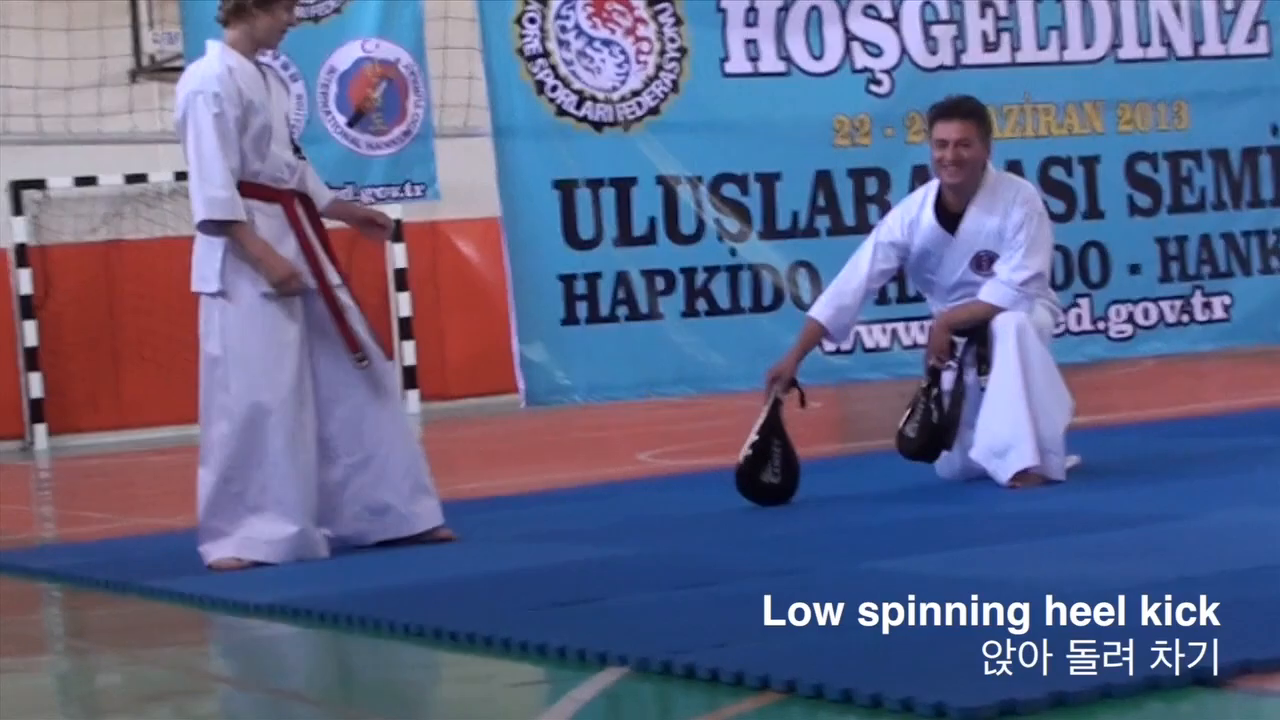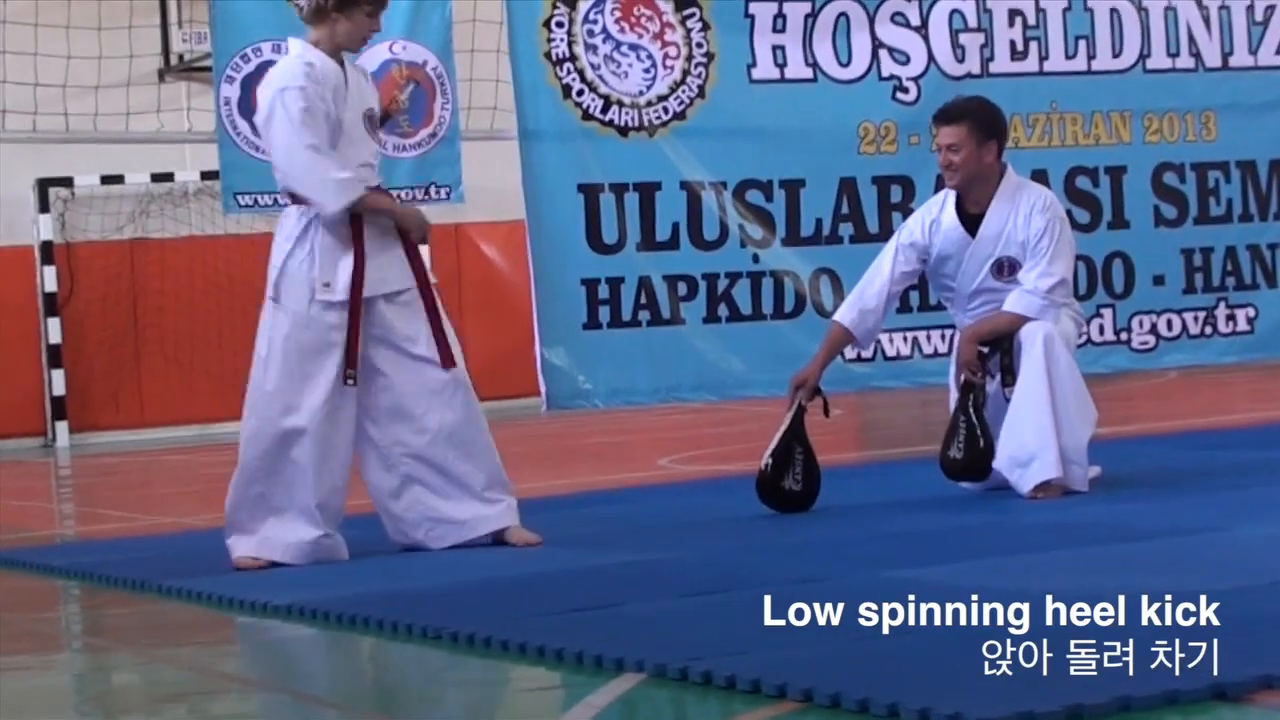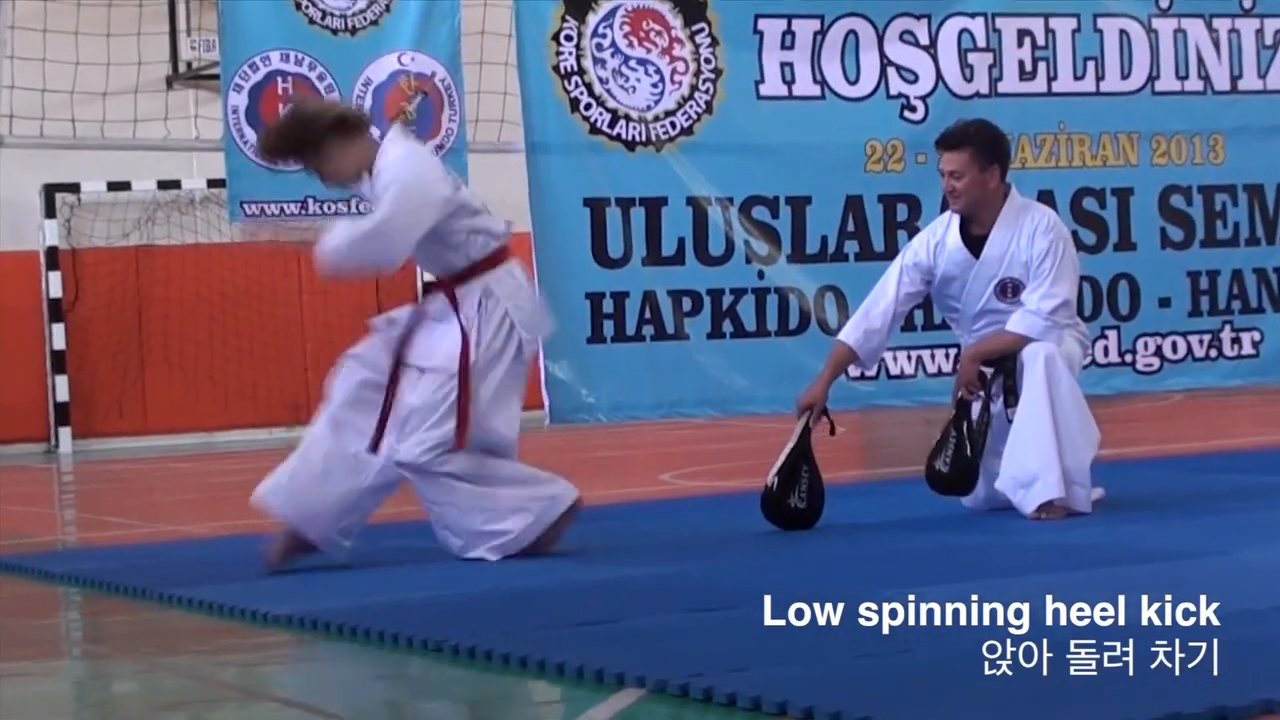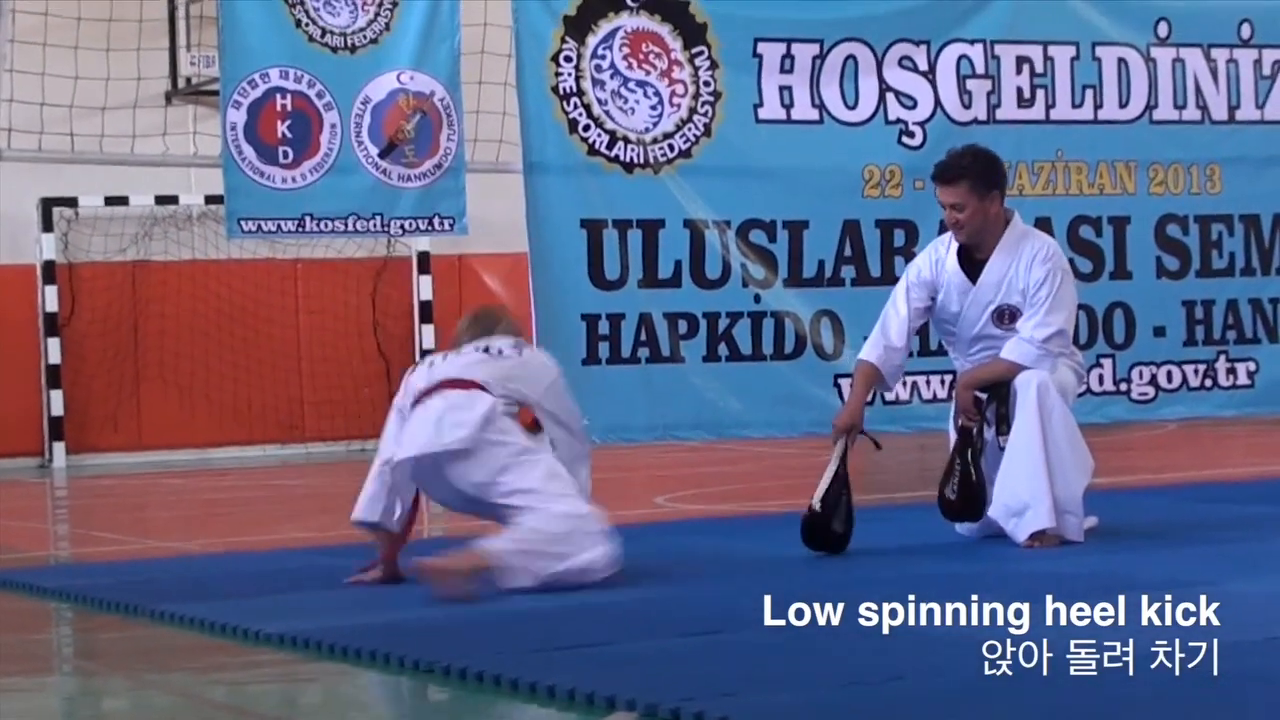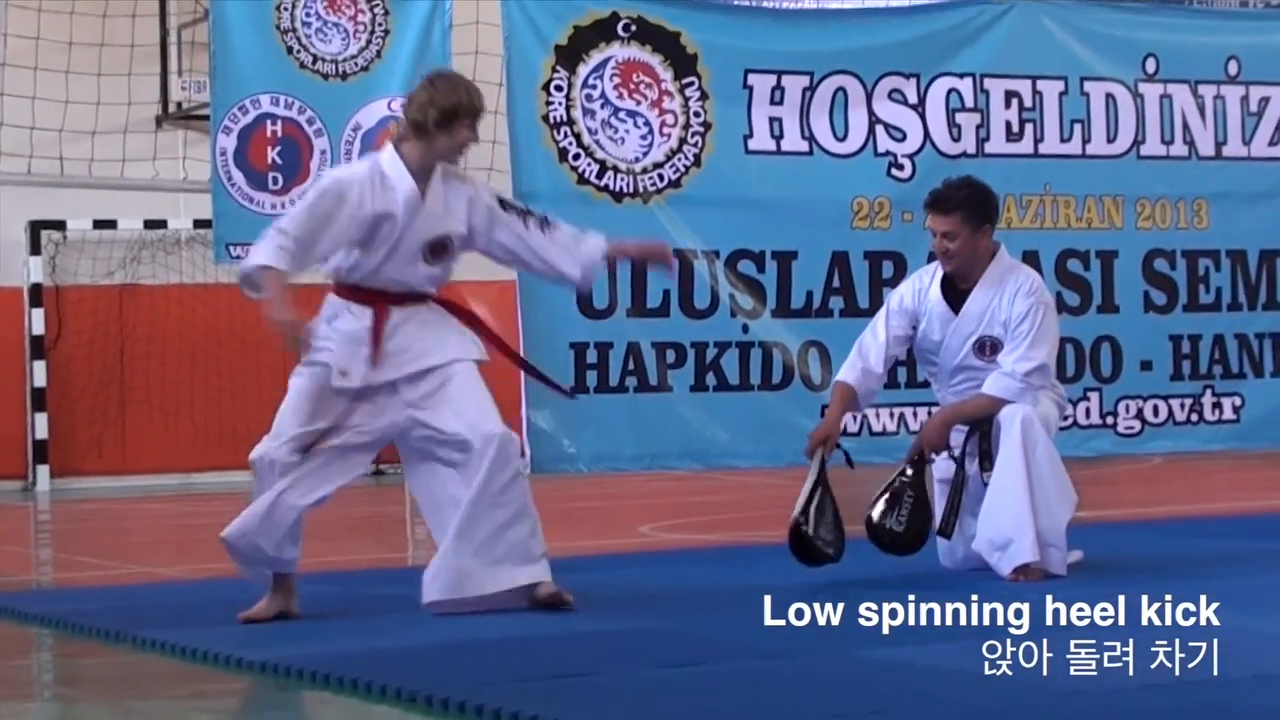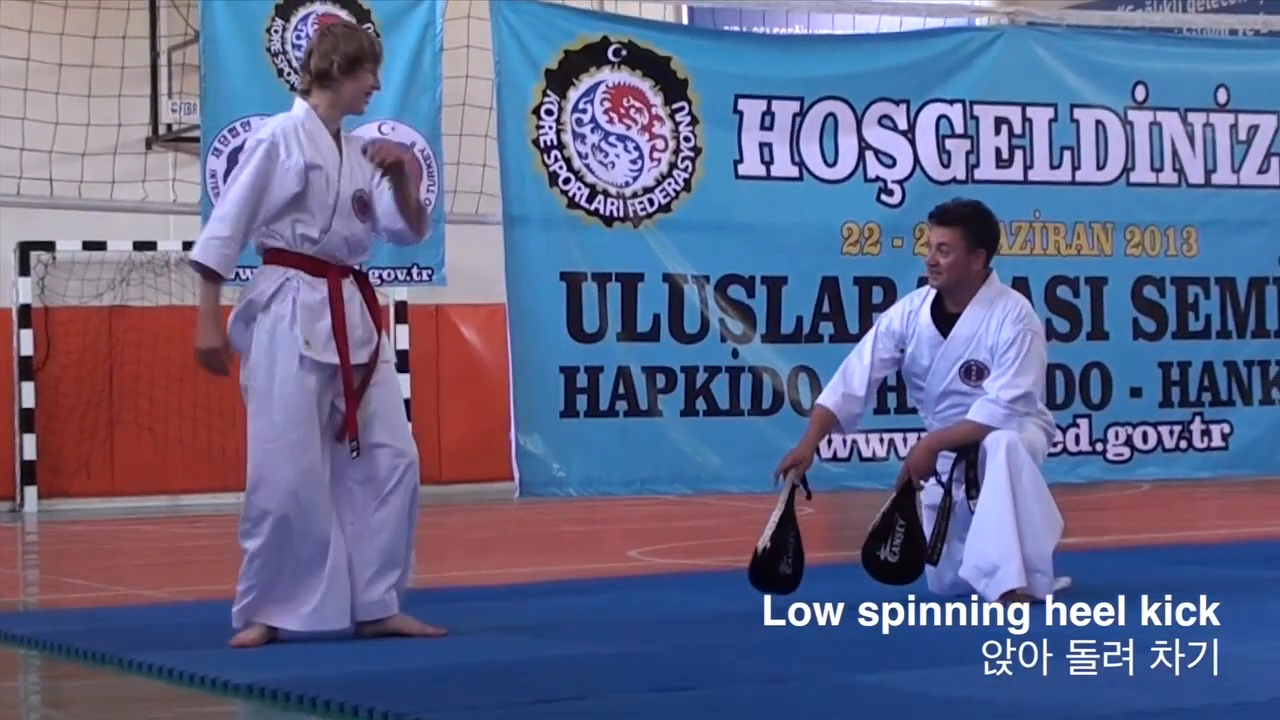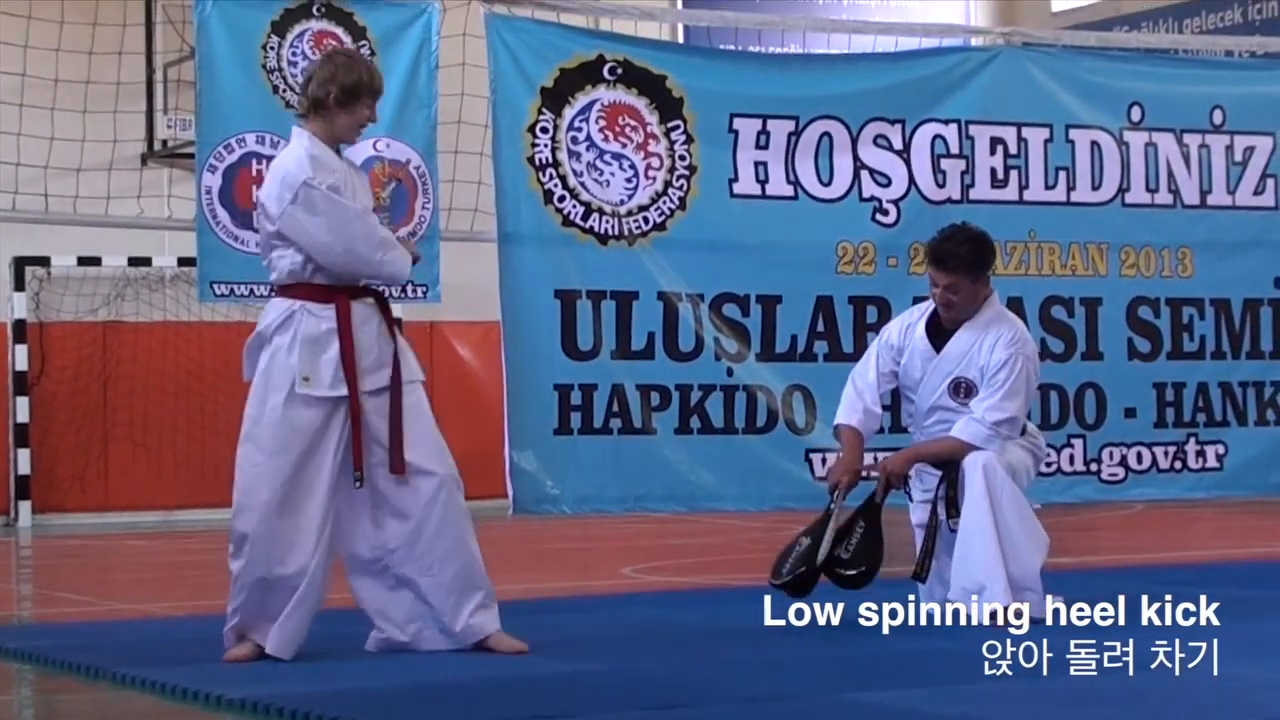
dt=0.5s
person 1, frame 1
left shoulder: (266, 80)
right shoulder: (210, 81)
right elbow: (212, 183)
left wrist: (350, 213)
right wrist: (262, 254)
left hip: (295, 243)
right hip: (247, 252)
left knee: (356, 378)
right knee: (253, 392)
left ankle: (388, 512)
right ankle: (244, 534)
person 1, frame 2
left shoulder: (356, 76)
right shoulder: (291, 81)
right elbow: (317, 176)
right wrist: (384, 210)
left hip: (379, 247)
right hip: (318, 253)
left knee: (429, 378)
right knee: (295, 399)
left ankle: (478, 517)
right ankle: (275, 537)
person 1, frame 3
left shoulder: (403, 174)
right shoulder: (390, 165)
left wrist: (329, 247)
left hip: (485, 306)
right hip: (453, 305)
left knee: (430, 445)
right knee: (360, 390)
left ankle: (543, 507)
right ankle: (310, 518)
person 1, frame 4
left shoulder: (420, 372)
right shoulder: (532, 358)
left elbow: (389, 461)
right elbow: (572, 432)
left hip: (424, 445)
right hip: (474, 431)
right knee: (573, 529)
person 1, frame 5
left shoulder: (466, 197)
right shoulder: (353, 182)
left elbow: (537, 240)
right elbow: (281, 240)
left wrist: (625, 252)
right wrist: (278, 303)
left hip: (421, 336)
right hip: (348, 335)
left knee: (487, 443)
right knee: (283, 456)
left ankle: (520, 575)
right ankle: (279, 586)
person 1, frame 6
left shoulder: (353, 152)
right shoulder: (278, 138)
left elbow: (408, 228)
right elbow: (225, 231)
left wrist: (399, 182)
right wrist: (210, 319)
left hip: (349, 313)
right hip: (288, 312)
left knee: (388, 460)
right knee: (289, 473)
left ankle: (373, 604)
right ankle: (268, 610)
person 1, frame 7
left shoulder: (345, 172)
right shoulder: (296, 175)
right elbow: (364, 251)
right wrist: (404, 254)
left hip: (365, 338)
right hip: (305, 346)
left knee: (424, 483)
right knee: (273, 499)
left ankle: (470, 621)
right ankle: (255, 629)
person 2, frame 1
left shoulder: (1018, 199)
right shoulder: (912, 214)
left elbow: (1018, 289)
right elbow: (851, 286)
left wrist: (946, 322)
right wrist: (794, 357)
left hip: (1018, 318)
right hip: (955, 337)
left knee: (1012, 326)
right knee: (955, 466)
left ankle: (1031, 457)
person 2, frame 2
left shoulder: (1037, 206)
right shoulder: (931, 218)
left elbow: (1043, 296)
right elbow: (873, 292)
left wrist: (973, 334)
right wrist: (819, 363)
left hip: (1040, 324)
right hip: (977, 343)
left knee: (1038, 338)
left ankle: (1052, 468)
person 2, frame 3
left shoulder: (1040, 227)
right shoulder: (935, 240)
left elbow: (1045, 318)
right elbow: (877, 311)
left wrist: (973, 353)
right wrist: (823, 382)
left hip: (1047, 345)
right hip: (982, 367)
left knee: (1041, 359)
right knee: (982, 495)
left ankle: (1055, 489)
person 2, frame 4
left shoulder: (1040, 254)
right shoulder: (935, 259)
left elbow: (1041, 347)
right elbow: (889, 334)
left wrist: (969, 379)
right wrist: (856, 402)
left hip: (1041, 375)
right hip: (974, 393)
left knee: (1032, 386)
right knee: (975, 523)
left ankle: (1048, 517)
person 2, frame 5
left shoulder: (1025, 288)
right shoulder: (919, 288)
left elbow: (1021, 381)
right elbow: (868, 356)
left wrist: (945, 417)
right wrist: (834, 417)
left hip: (1024, 406)
right hip: (958, 428)
left knee: (1018, 421)
right knee: (960, 557)
left ankle: (1031, 552)
person 2, frame 6
left shoulder: (1015, 315)
right shoulder: (909, 312)
left elbow: (1008, 406)
right elbow: (855, 376)
left wrist: (929, 444)
right wrist: (812, 440)
left hip: (1010, 433)
right hip: (944, 450)
left knee: (1000, 447)
right knee: (947, 582)
left ankle: (1020, 578)
person 2, frame 7
left shoulder: (1009, 339)
right shoulder: (907, 326)
left elbow: (990, 430)
right elbow: (863, 389)
left wrist: (910, 454)
right wrist: (851, 453)
left hip: (1002, 453)
right hip: (933, 473)
left knee: (979, 468)
right knee: (942, 601)
left ankle: (1010, 597)
